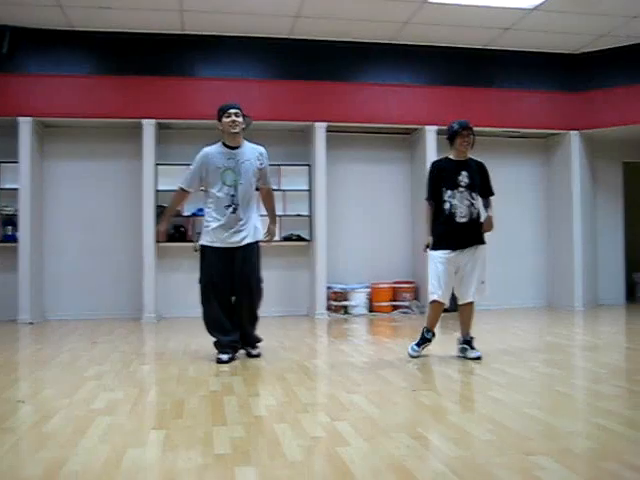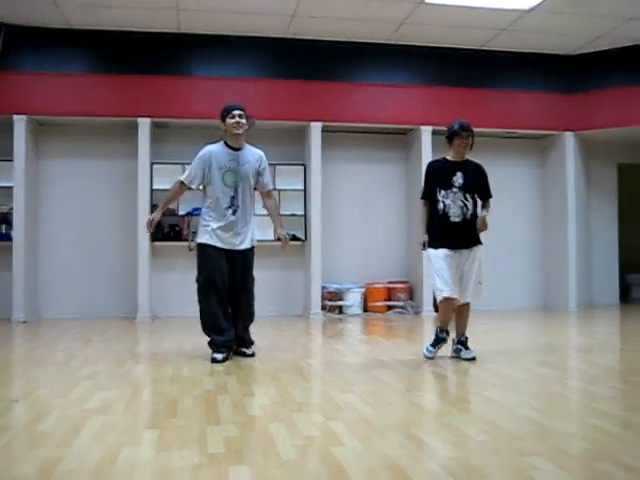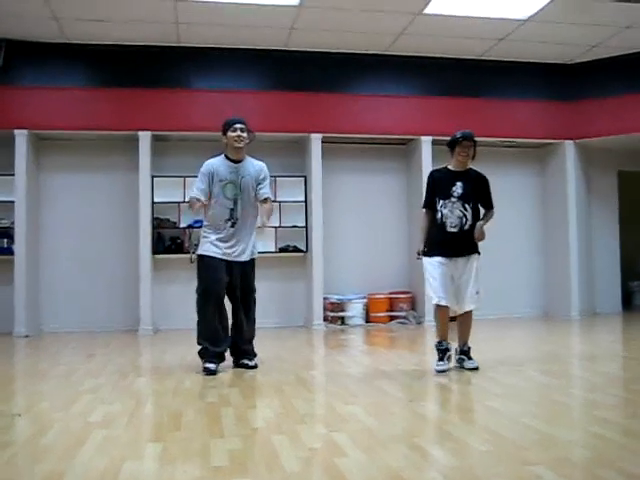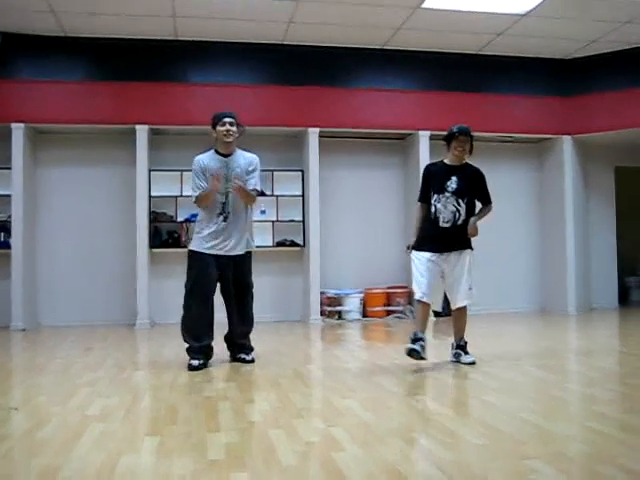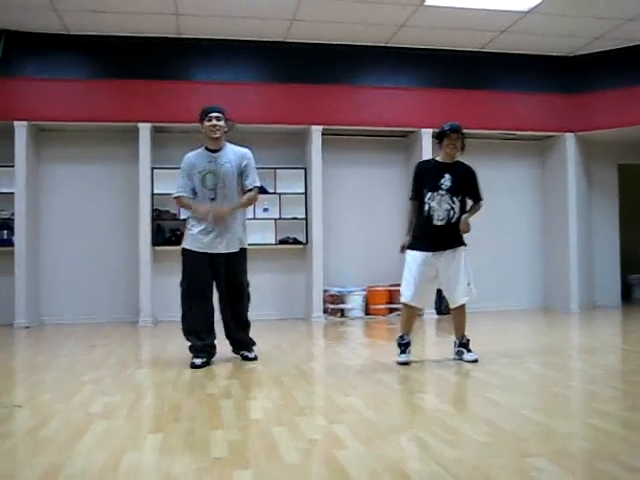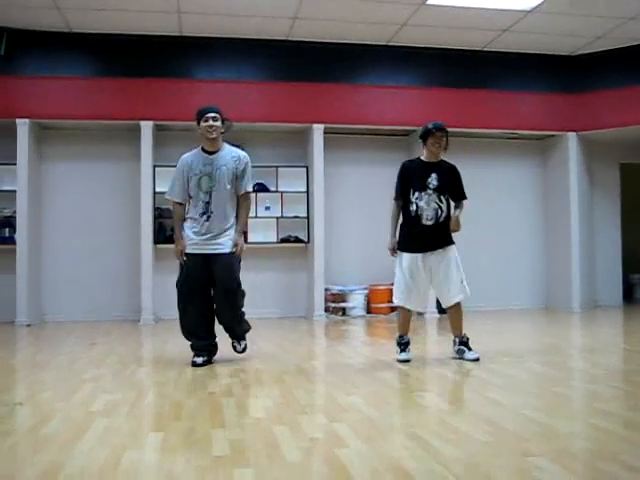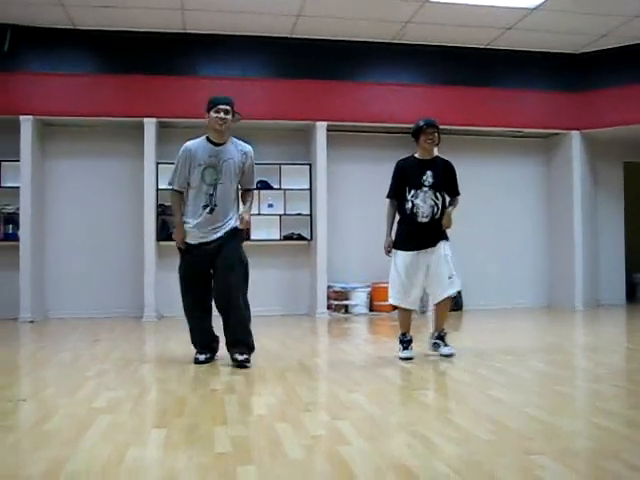
dt=0.2s
person 1, frame 1
left shoulder: (258, 153)
right shoulder: (207, 155)
left elbow: (265, 191)
right elbow: (184, 189)
left wrist: (272, 222)
right wrist: (165, 220)
left hip: (247, 236)
right hip: (215, 237)
left knee: (249, 289)
right knee: (216, 292)
left ankle: (248, 339)
right ankle: (226, 344)
person 1, frame 2
left shoulder: (258, 157)
right shoulder: (209, 153)
left elbow: (267, 194)
right elbow: (184, 184)
left wrist: (278, 226)
right wrist: (160, 210)
left hip: (243, 238)
right hip: (212, 236)
left knee: (243, 293)
right knee: (213, 290)
left ankle: (241, 340)
right ankle: (221, 343)
person 1, frame 3
left shoulder: (259, 168)
right shoulder: (211, 166)
left elbow: (265, 201)
right elbow: (196, 198)
left wrist: (263, 217)
right wrist: (197, 205)
left hip: (245, 249)
right hip: (213, 247)
left knee: (244, 303)
right knee: (211, 299)
left ankle: (243, 352)
right ankle: (212, 354)
person 1, frame 4
left shoulder: (251, 160)
right shoulder: (201, 162)
left elbow: (251, 198)
right elbow: (200, 202)
left wrist: (240, 189)
right wrist: (213, 189)
left hip: (239, 243)
right hip: (205, 243)
left knee: (240, 298)
right knee: (198, 297)
left ankle: (240, 346)
right ankle: (199, 351)
person 1, frame 5
left shoulder: (242, 155)
right shoulder: (190, 159)
left elbow: (253, 194)
right elbow: (181, 198)
left wrist: (230, 209)
right wrist: (200, 209)
left hip: (232, 241)
right hip: (197, 242)
left knee: (236, 295)
right knee: (196, 297)
left ankle: (242, 343)
right ankle: (202, 349)
person 1, frame 6
left shoulder: (239, 158)
right shoulder: (186, 161)
left elbow: (244, 198)
right elbow: (178, 202)
left wrist: (241, 233)
right wrist: (178, 237)
left hip: (226, 242)
right hip: (193, 244)
left knee: (229, 293)
right knee: (192, 299)
left ankle: (238, 330)
right ankle: (203, 348)
person 1, frame 7
left shoulder: (244, 152)
right shoulder: (189, 149)
left elbow: (247, 188)
right elbow: (178, 190)
left wrist: (246, 210)
right wrist: (178, 225)
left hip: (228, 231)
right hip: (194, 235)
left knee: (232, 290)
right knee: (195, 295)
left ankle: (240, 348)
right ankle: (205, 346)
person 2, frame 1
left shoulder: (479, 167)
right shoulder: (439, 167)
left elbow: (486, 198)
right elbow: (431, 203)
left wrist: (489, 215)
right wrist: (430, 234)
left hip: (473, 240)
right hip: (444, 240)
left knee: (469, 294)
right knee: (438, 293)
left ankle: (465, 342)
right ankle: (427, 334)
person 2, frame 2
left shoulder: (477, 170)
right shoulder: (435, 167)
left elbow: (486, 200)
right elbow: (426, 202)
left wrist: (484, 214)
right wrist: (425, 232)
left hip: (469, 240)
right hip: (441, 240)
left knee: (465, 295)
right knee: (448, 293)
left ankle: (460, 342)
right ankle: (441, 334)
person 2, frame 3
left shoulder: (479, 179)
right shoulder: (436, 176)
left elbow: (489, 210)
right elbow: (428, 212)
left wrist: (481, 224)
right wrist: (423, 241)
left hip: (467, 250)
right hip: (437, 249)
left knee: (466, 303)
right knee: (442, 301)
left ankle: (463, 352)
right ankle: (442, 348)
person 2, frame 4
left shoulder: (474, 174)
right shoulder: (431, 170)
left elbow: (487, 205)
right elbow: (423, 205)
left wrist: (474, 219)
right wrist: (416, 236)
left hip: (459, 246)
right hip: (428, 244)
left knee: (460, 298)
right knee: (423, 294)
left ankle: (459, 346)
right ankle: (418, 340)
person 2, frame 5
left shoulder: (466, 172)
right shoulder: (423, 168)
left elbow: (477, 202)
right elbow: (415, 203)
left wrist: (467, 216)
right wrist: (409, 234)
left hip: (453, 243)
right hip: (422, 243)
left knee: (458, 296)
right knee: (411, 295)
left ankle: (461, 344)
right ankle: (404, 343)
person 2, frame 6
left shoulder: (451, 171)
right shoulder: (408, 168)
left elbow: (459, 201)
right elbow: (398, 203)
left wrist: (455, 214)
right wrist: (393, 235)
left hip: (442, 243)
right hip: (411, 243)
left knee: (453, 295)
right knee: (406, 296)
left ankle: (460, 343)
right ankle: (403, 343)
person 2, frame 7
left shoulder: (445, 167)
right shoulder: (403, 166)
left elbow: (454, 197)
right elbow: (393, 202)
left wrist: (449, 211)
right wrist: (388, 234)
left hip: (437, 239)
right hip: (407, 240)
left knee: (446, 290)
right knee: (404, 294)
left ankle: (438, 336)
right ankle: (405, 341)
